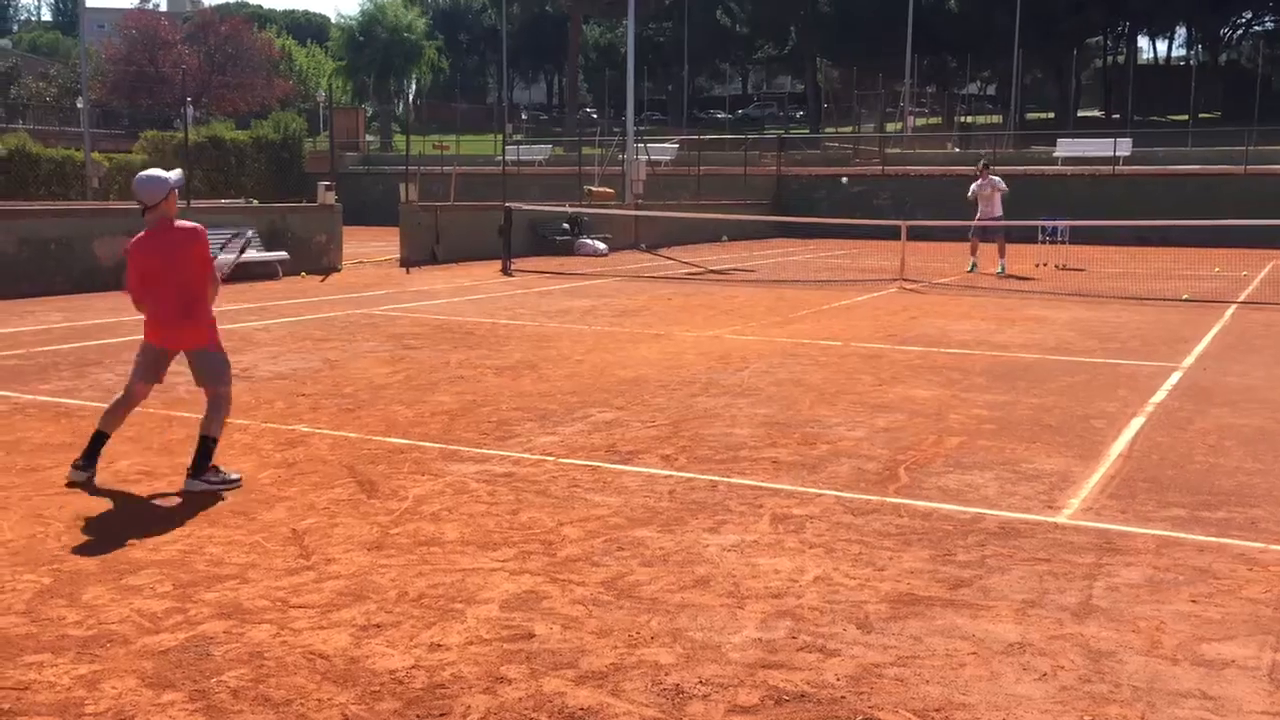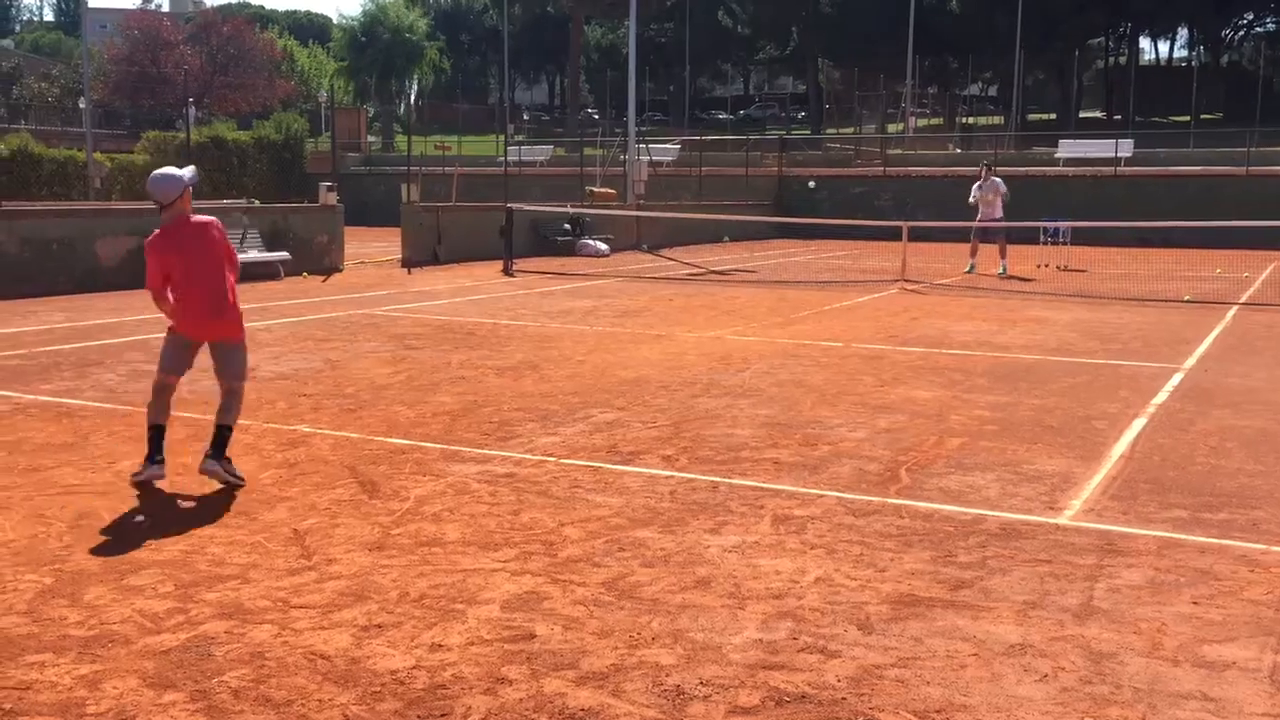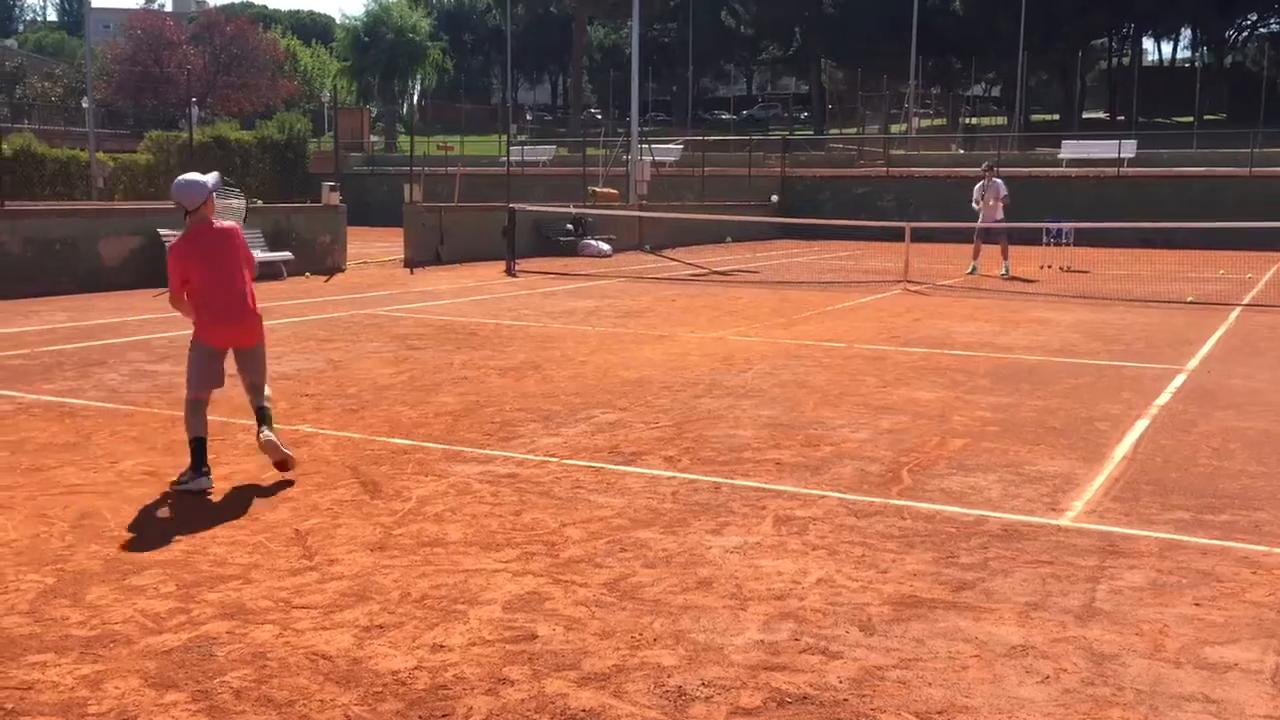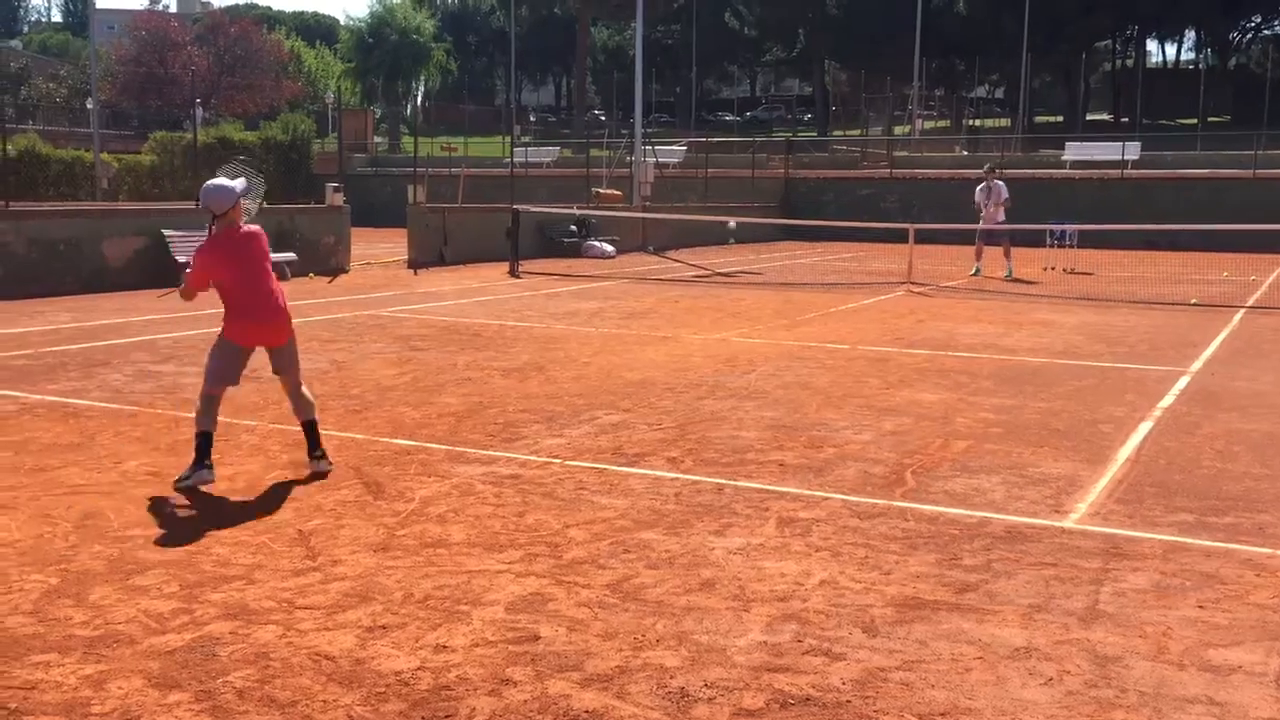
dt=0.1s
person 1, frame 1
left shoulder: (136, 246)
right shoulder: (194, 233)
left elbow: (138, 300)
right elbow: (212, 283)
left hip: (159, 329)
right hip: (199, 329)
left knee: (131, 396)
right knee: (220, 398)
left ankle: (87, 460)
right ankle: (201, 470)
person 1, frame 2
left shoulder: (156, 243)
right shoulder: (211, 226)
left elbow: (158, 298)
right elbow: (233, 269)
left hip: (187, 321)
right hip: (226, 320)
left knee: (163, 386)
right knee: (233, 391)
left ankle: (154, 458)
right ankle: (217, 456)
person 1, frame 3
left shoulder: (179, 250)
right shoulder: (232, 231)
left elbow: (176, 301)
left hip: (209, 330)
right hip: (247, 323)
left knee: (196, 400)
right knee: (257, 386)
left ankle: (198, 470)
right ankle: (266, 432)
person 1, frame 4
left shoulder: (207, 252)
right shoulder: (256, 235)
left elbow: (187, 294)
left wrist: (194, 274)
left hip: (242, 327)
right hip: (279, 322)
left knee: (210, 395)
right knee: (294, 386)
left ankle: (202, 464)
right ankle: (317, 454)
